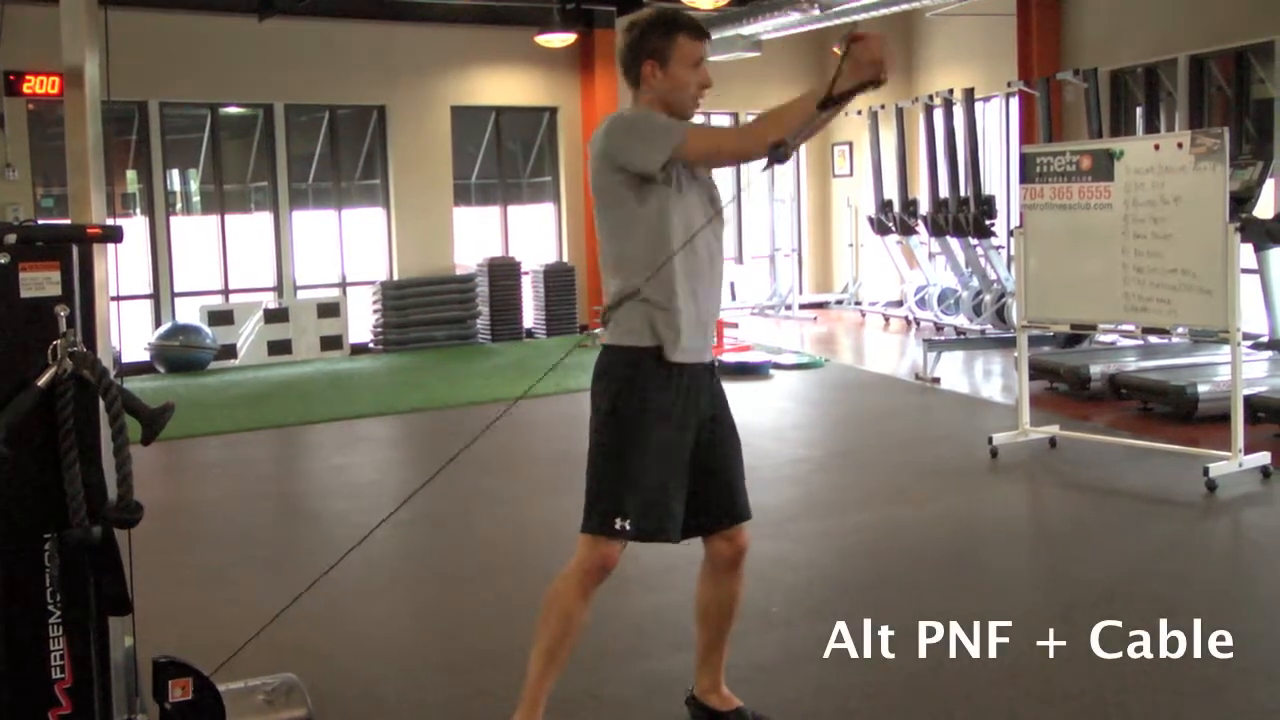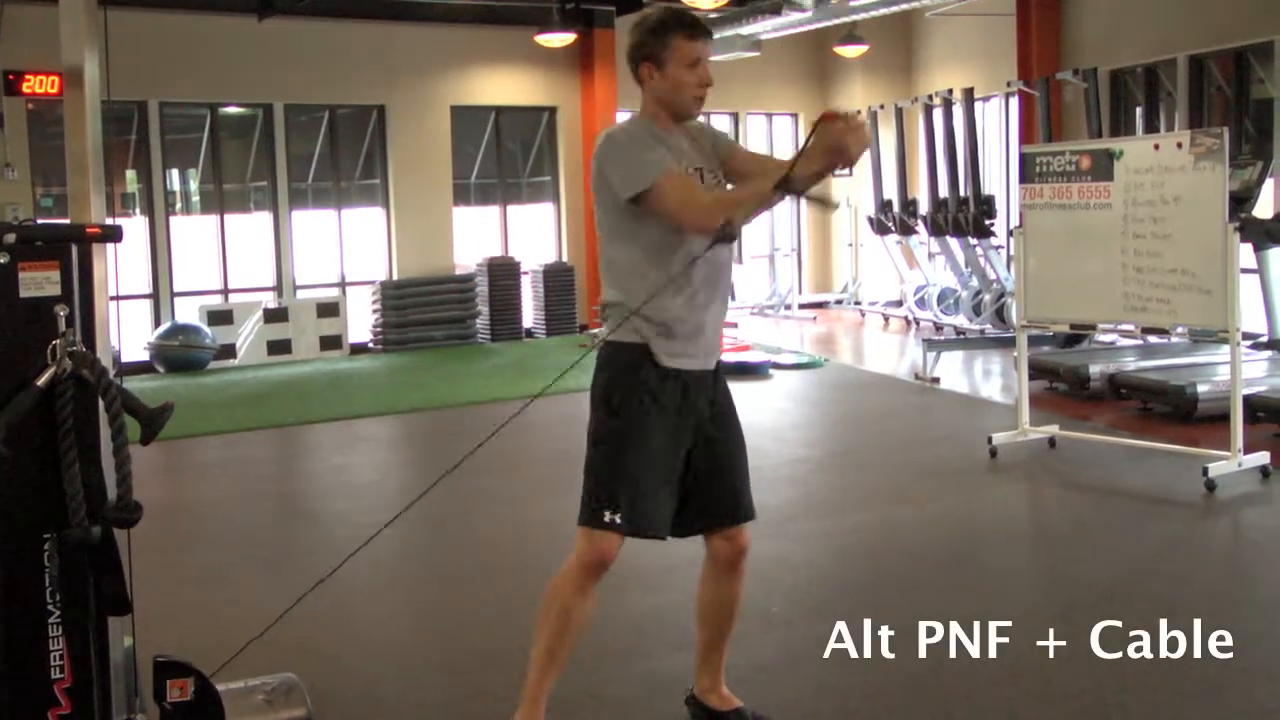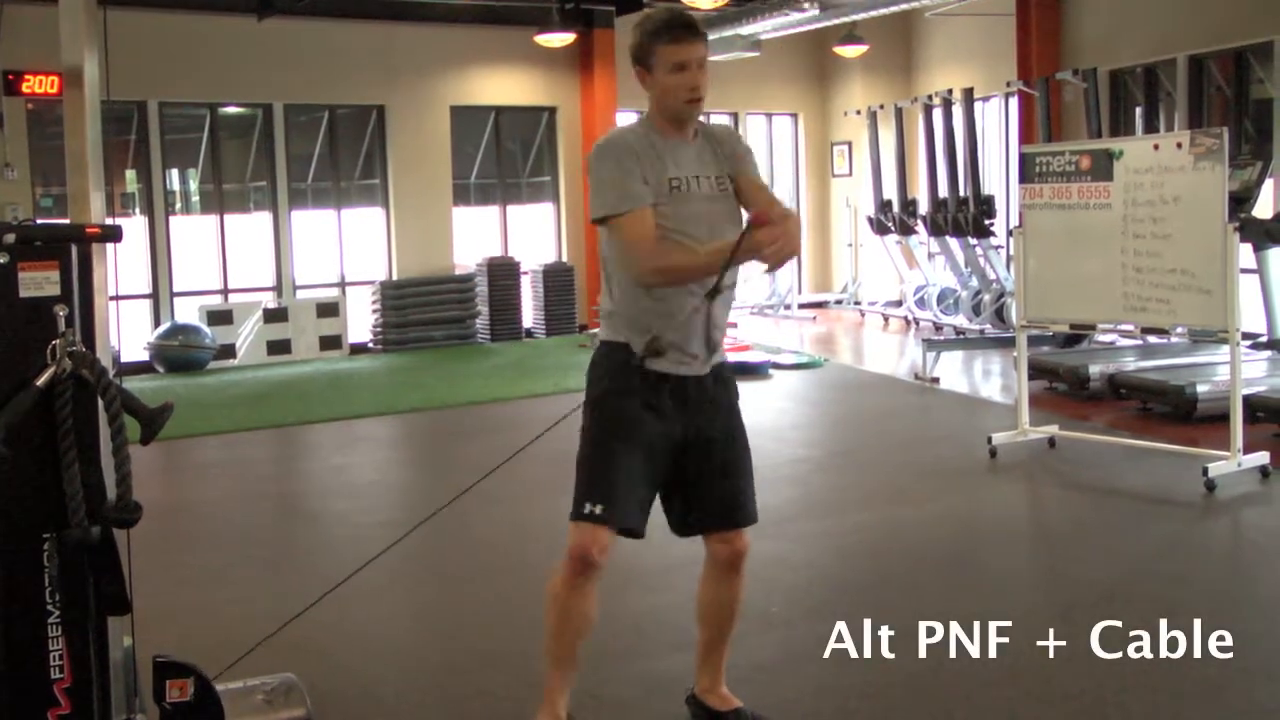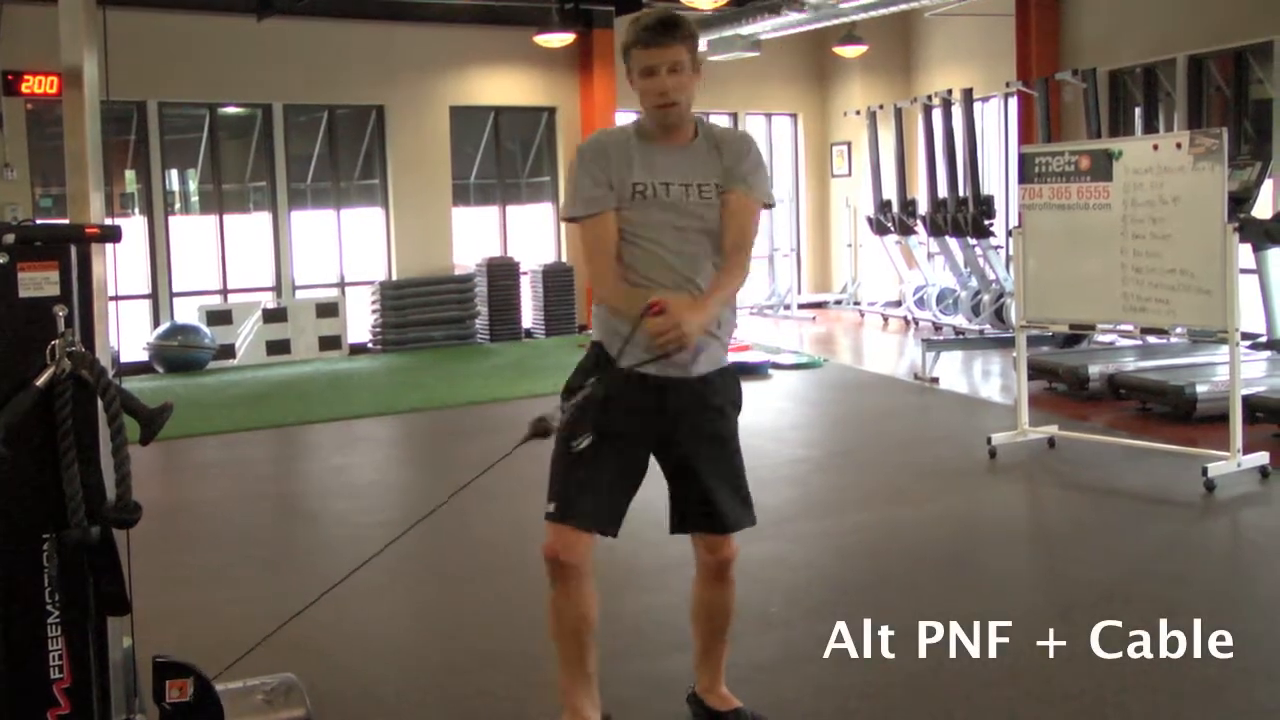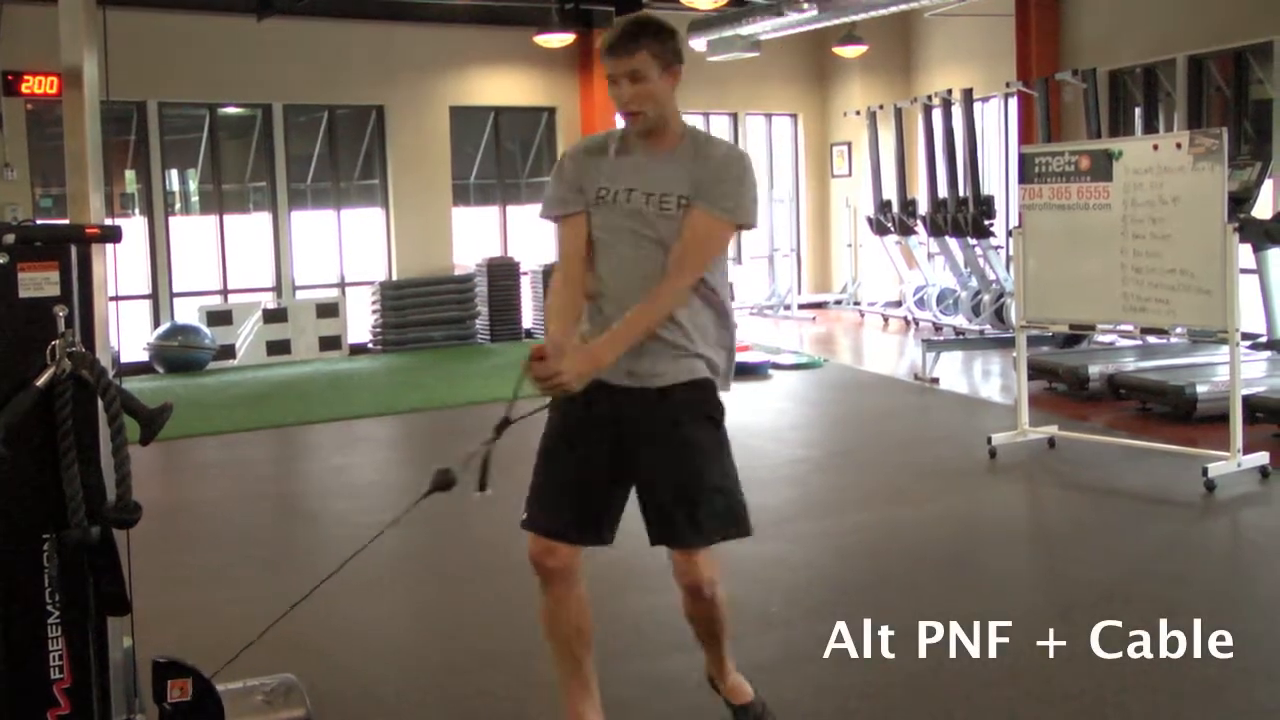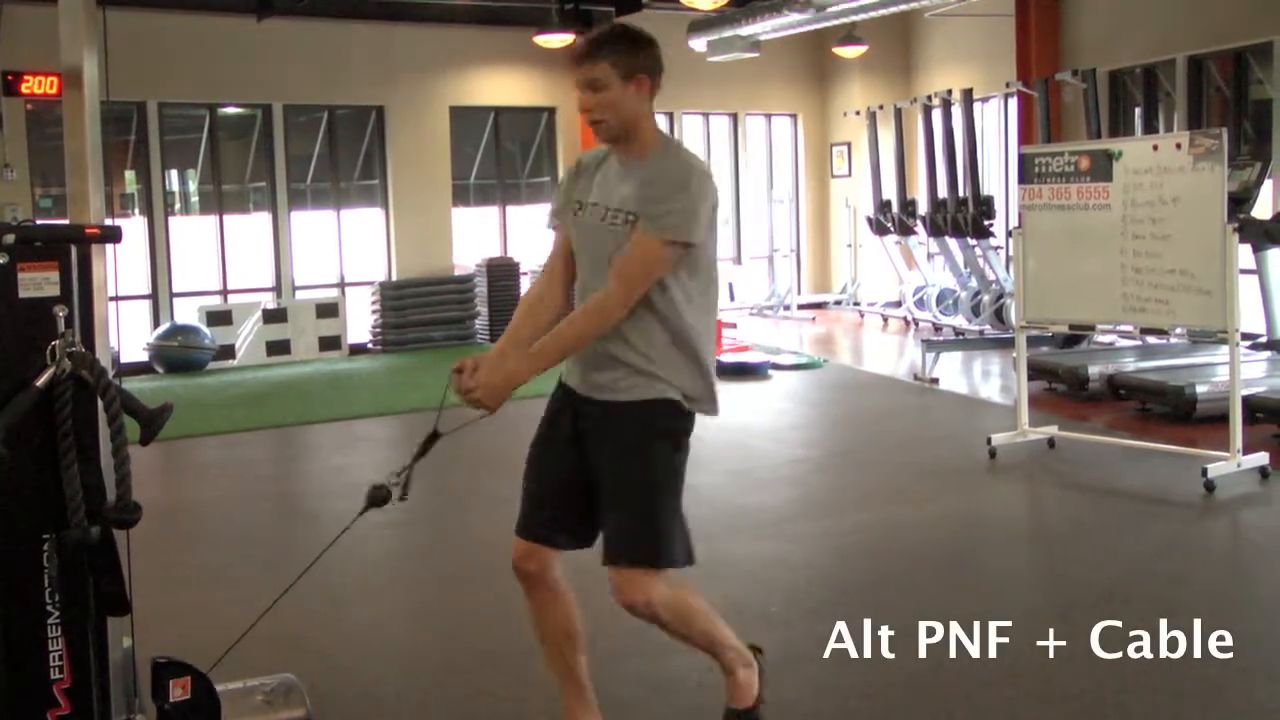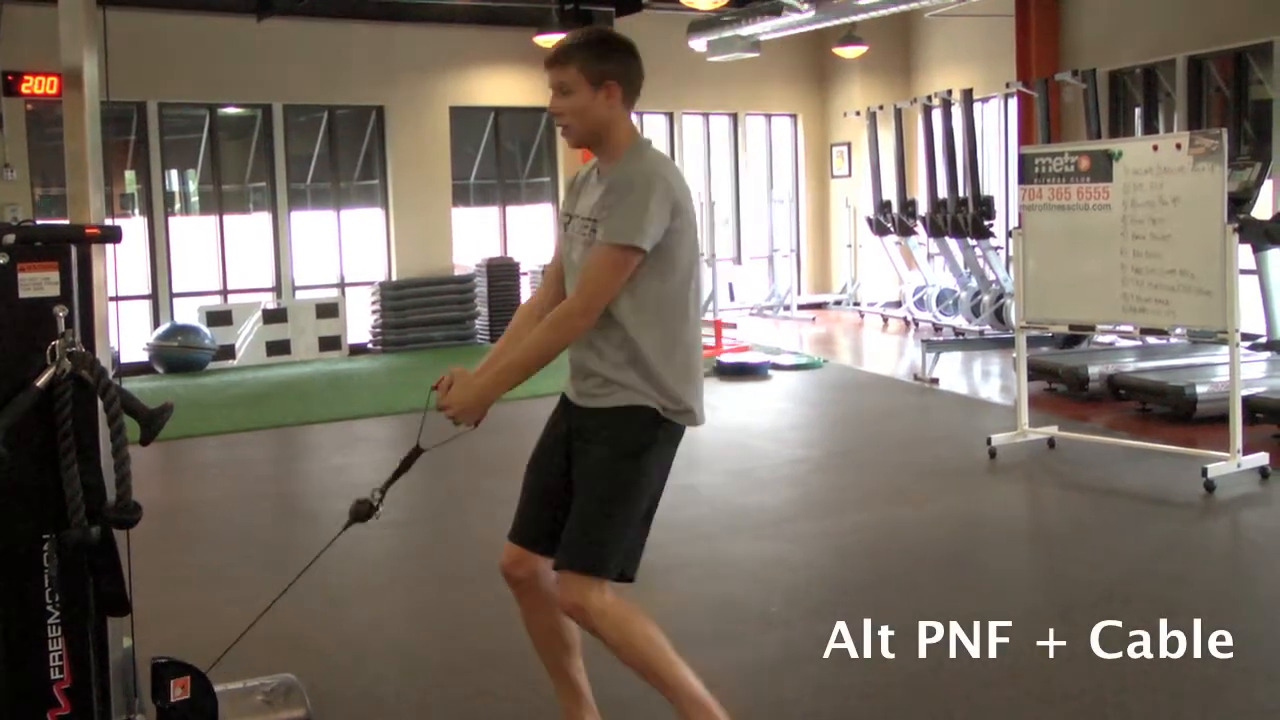
dt=0.1s
person 1, frame 1
left shoulder: (682, 139)
right shoulder: (624, 133)
left elbow: (765, 138)
right elbow: (742, 144)
left wrist: (841, 82)
right wrist: (841, 82)
left hip: (696, 369)
right hip: (642, 369)
left knee: (729, 542)
right knee: (599, 552)
person 1, frame 2
left shoulder: (702, 139)
right shoulder: (623, 145)
left elbow: (769, 178)
right elbow: (705, 215)
left wrist: (822, 152)
right wrist: (810, 168)
left hip: (703, 370)
right hip: (641, 368)
left knee: (730, 541)
right knee: (597, 549)
person 1, frame 3
left shoulder: (726, 145)
right shoulder: (618, 154)
left elbow: (768, 208)
right elbow: (649, 262)
left wrist: (781, 227)
right wrist: (737, 250)
left hip: (707, 373)
right hip: (634, 371)
left knee: (730, 545)
right knee: (587, 547)
person 1, frame 4
left shoulder: (734, 152)
right shoulder: (597, 157)
left elbow: (737, 252)
right elbow: (601, 268)
left wrist: (705, 309)
right wrist: (649, 317)
left hip: (702, 379)
right hip: (620, 372)
left knee: (719, 552)
right knee: (566, 550)
person 1, frame 5
left shoulder: (723, 166)
right shoulder: (582, 162)
left elbow: (681, 278)
right elbow: (569, 272)
left wrist: (601, 349)
right wrist: (559, 346)
left hip: (680, 390)
right hip: (592, 387)
left knee: (695, 569)
right knee: (551, 555)
person 1, frame 6
left shoulder: (682, 176)
right shoulder: (581, 176)
left elbow: (616, 300)
right elbow: (552, 285)
left wrist: (516, 373)
right wrist: (495, 359)
left hip: (653, 403)
right hip: (581, 394)
left knee: (639, 585)
right knee: (534, 560)
left ankle: (737, 661)
person 1, frame 7
left shoulder: (648, 180)
right shoulder: (585, 183)
left elbow: (582, 310)
right elbow: (548, 298)
left wrist: (488, 389)
right wrist: (479, 374)
left hip: (639, 412)
right hip: (583, 403)
left knee: (582, 591)
right knee: (522, 566)
